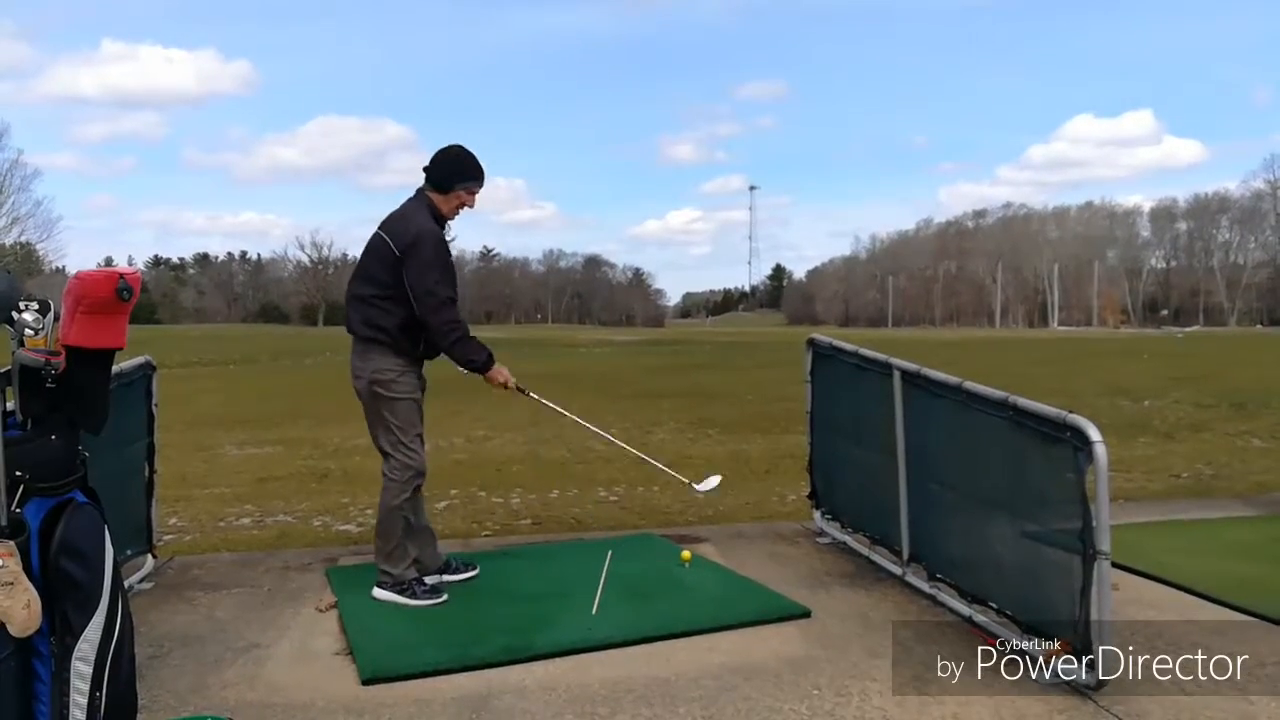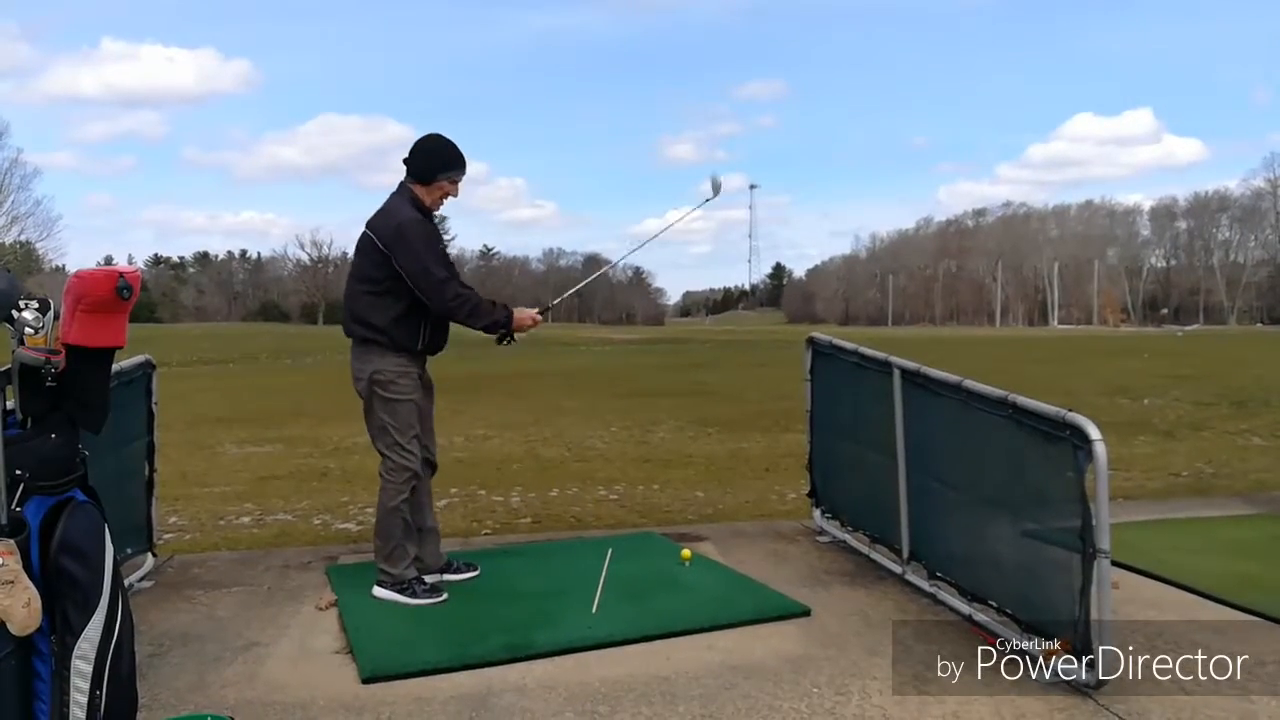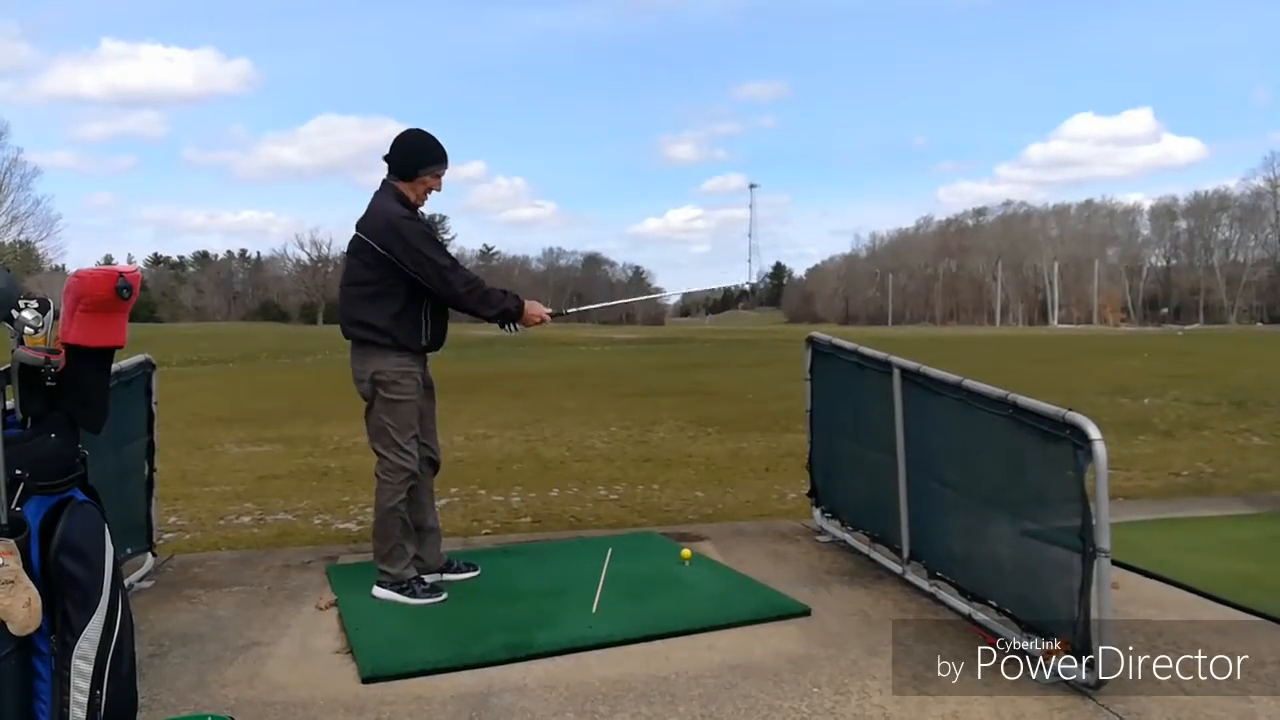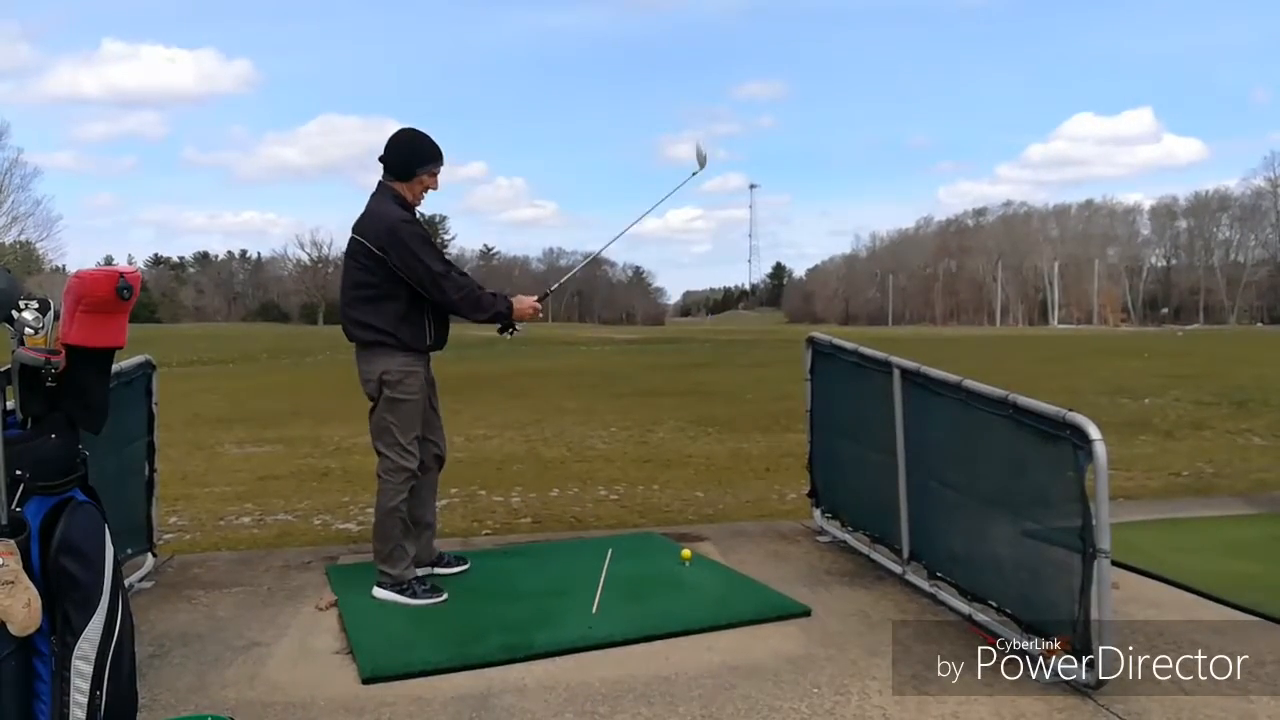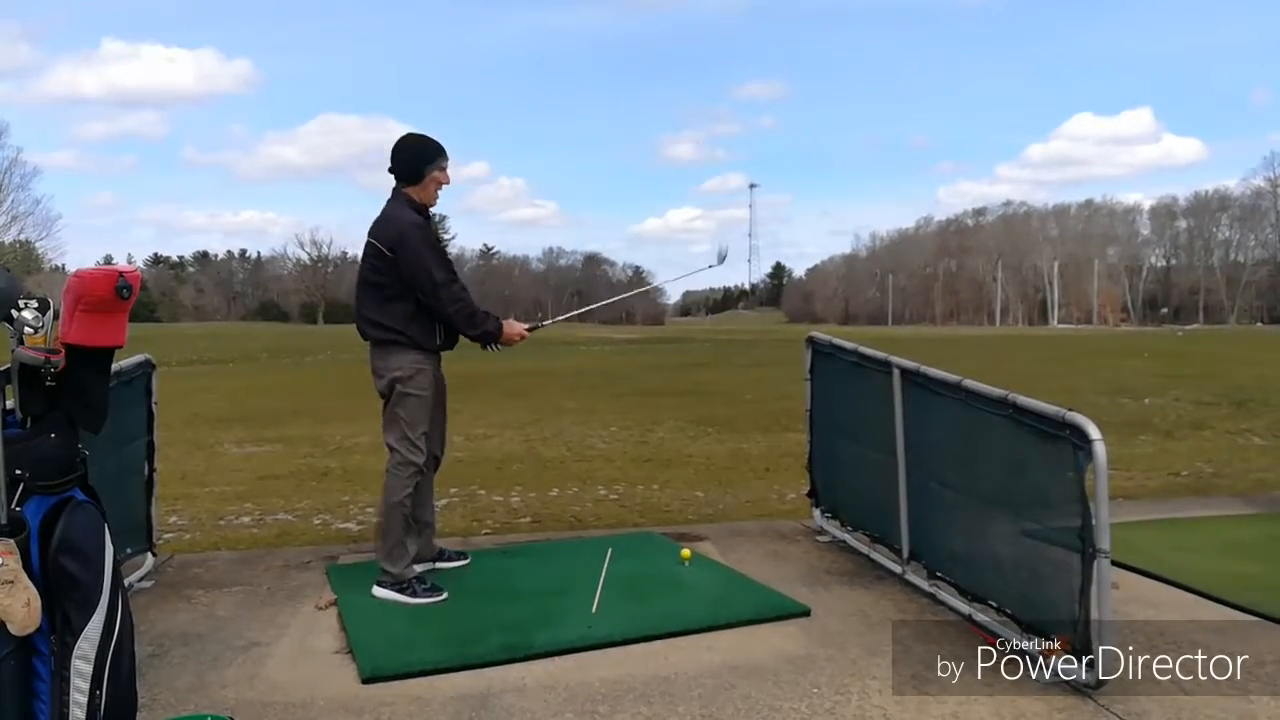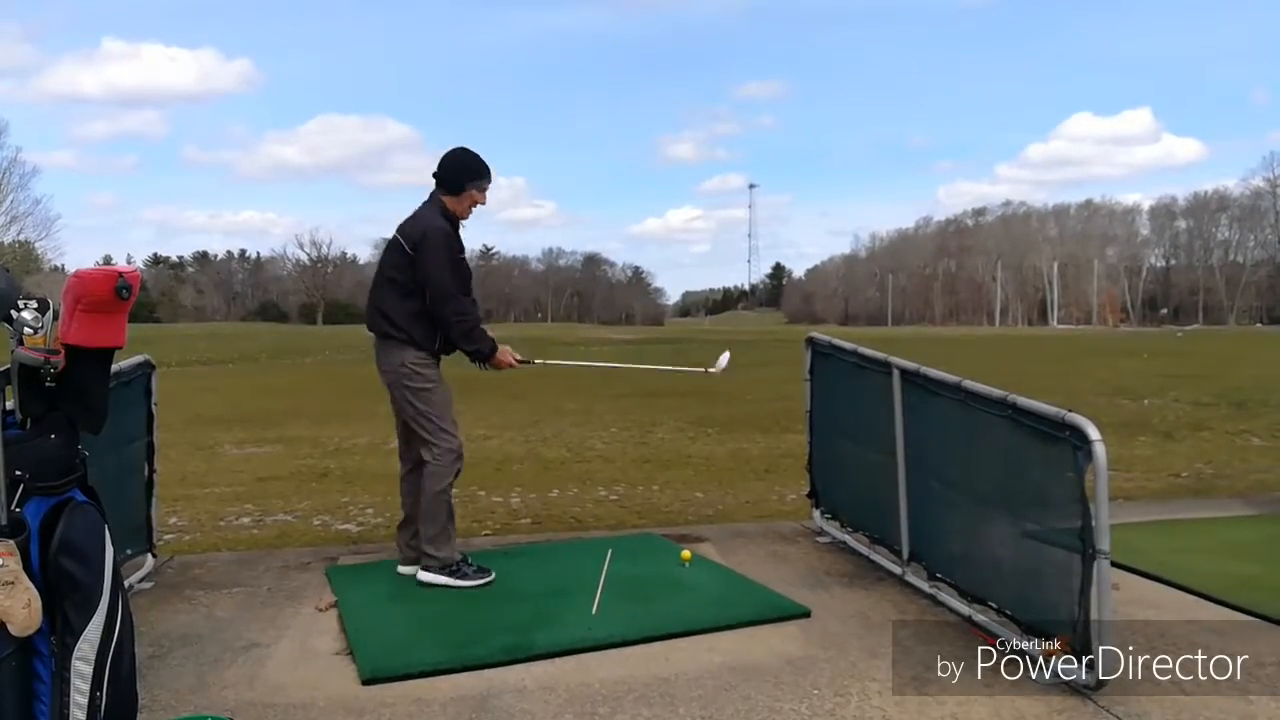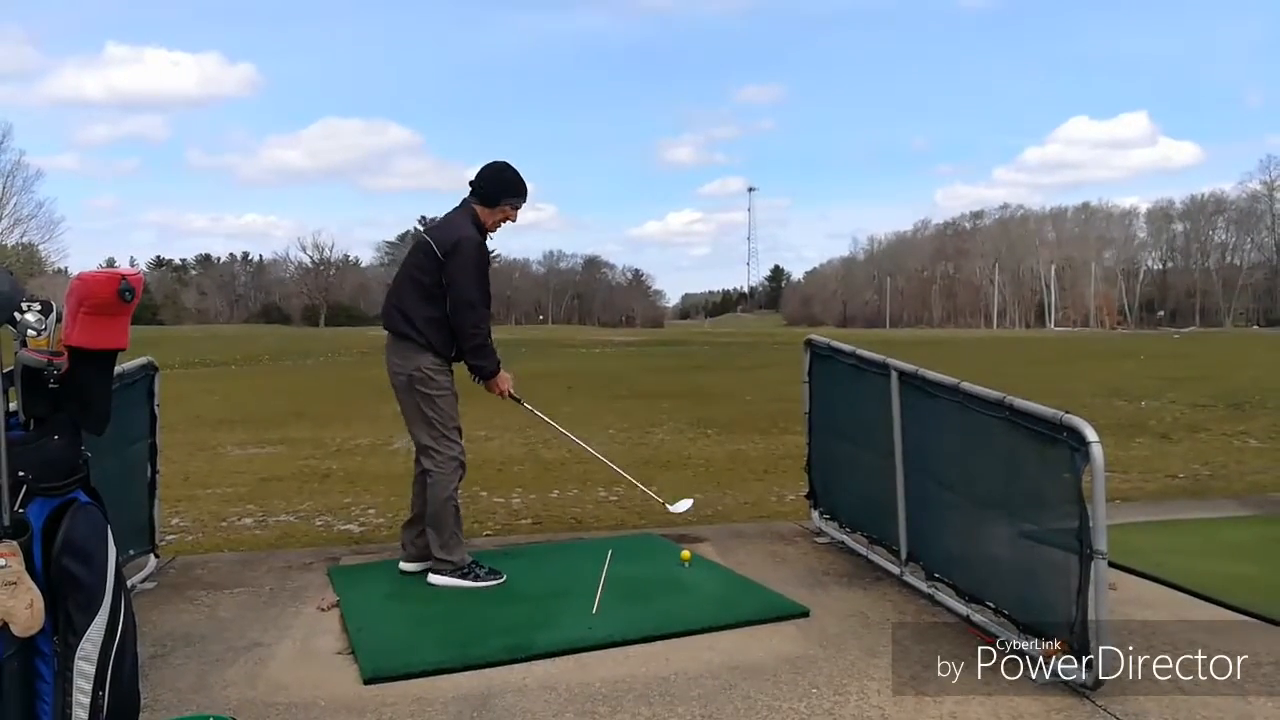
dt=0.4s
person 1, frame 1
left shoulder: (412, 221)
right shoulder: (422, 234)
right elbow: (438, 312)
left wrist: (474, 354)
right wrist: (484, 364)
left hip: (394, 357)
right hip: (385, 362)
left knee: (410, 464)
right knee: (405, 466)
left ankle: (425, 561)
right ankle: (394, 576)
person 1, frame 2
left shoulder: (409, 218)
right shoulder: (404, 224)
left elbow: (443, 285)
right elbow: (443, 293)
left wrist: (497, 317)
right wrist: (505, 317)
left hip: (405, 358)
right hip: (386, 361)
left knee: (421, 461)
right knee: (401, 465)
left ankle: (426, 561)
right ankle: (394, 576)
person 1, frame 3
left shoulder: (396, 216)
right shoulder: (393, 221)
left elbow: (444, 278)
right elbow: (450, 279)
left wrist: (506, 308)
right wrist: (515, 308)
left hip: (406, 356)
right hip: (387, 360)
left knee: (423, 460)
right knee: (398, 465)
left ankle: (427, 559)
right ankle: (393, 576)
person 1, frame 4
left shoulder: (391, 217)
right shoulder: (391, 223)
left elbow: (442, 276)
right elbow: (442, 284)
left wrist: (497, 306)
right wrist: (506, 308)
left hip: (407, 355)
right hip: (392, 359)
left knee: (429, 454)
right knee: (399, 464)
left ankle: (419, 552)
right ankle: (393, 575)
person 1, frame 5
left shoulder: (406, 220)
right shoulder: (406, 226)
left elbow: (438, 290)
right elbow: (442, 294)
left wrist: (486, 327)
right wrist: (494, 328)
left hip: (415, 352)
right hip: (405, 356)
left knee: (427, 455)
right knee: (408, 459)
left ankle: (419, 549)
right ankle: (393, 574)
person 1, frame 6
left shoulder: (430, 225)
right shoulder: (434, 232)
left elbow: (450, 300)
right elbow: (449, 304)
left wrist: (483, 347)
right wrist: (487, 350)
left hip: (407, 350)
right hip: (409, 353)
left knee: (419, 453)
right knee: (443, 450)
left ankle: (415, 550)
right ankle: (440, 558)
person 1, frame 7
left shoulder: (451, 229)
right shoulder: (466, 241)
right elbow: (467, 315)
left wrist: (485, 366)
right wrist: (490, 370)
left hip: (412, 350)
right hip: (421, 356)
left knee: (432, 454)
right knee: (445, 457)
left ankle: (417, 549)
right ankle: (449, 562)
